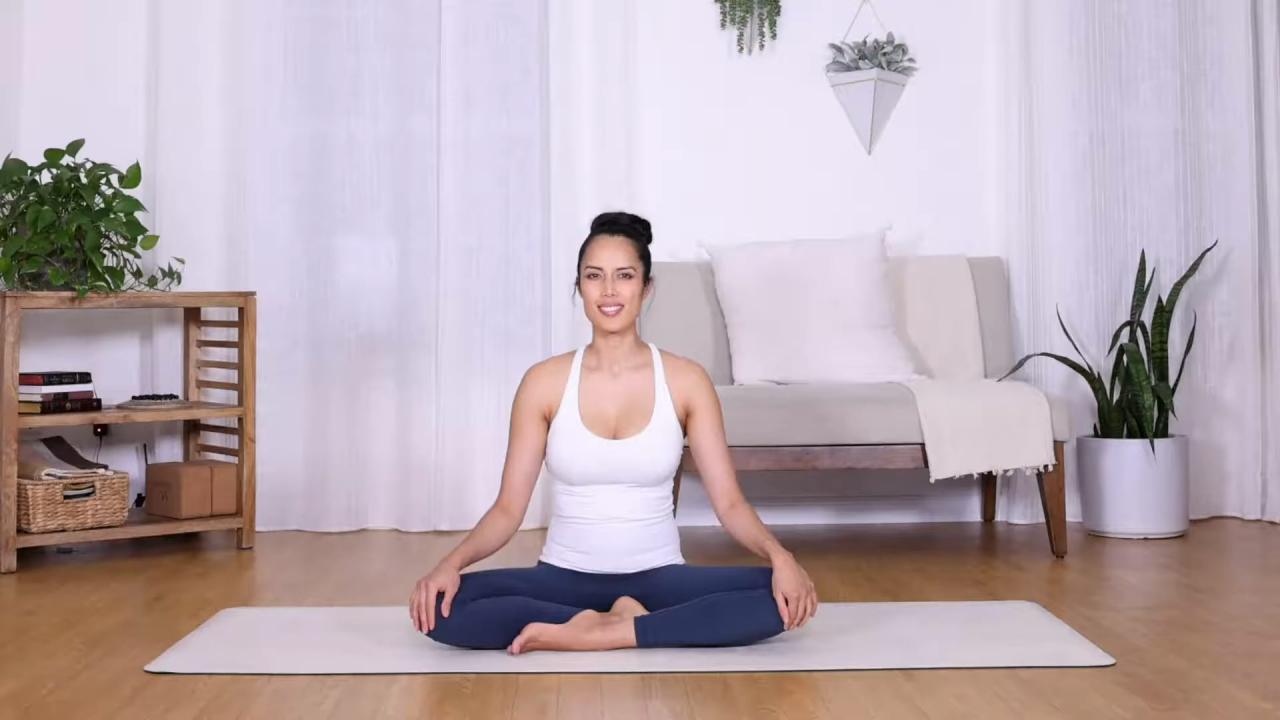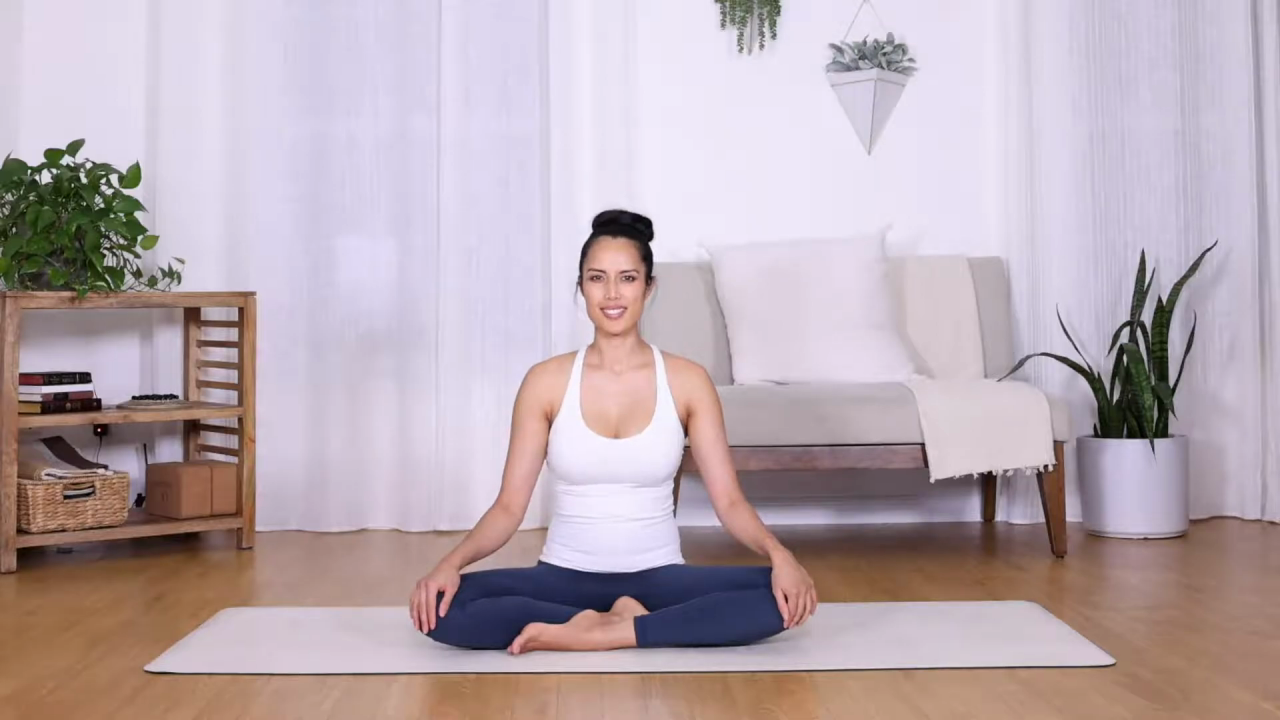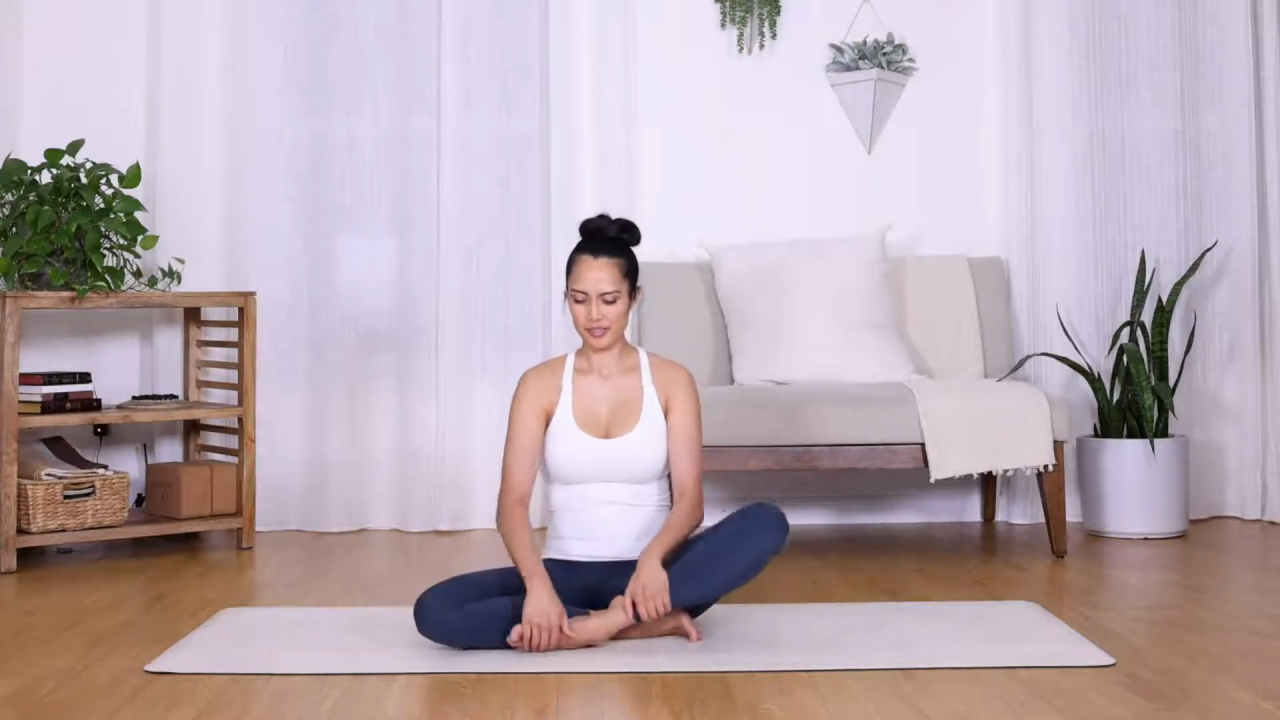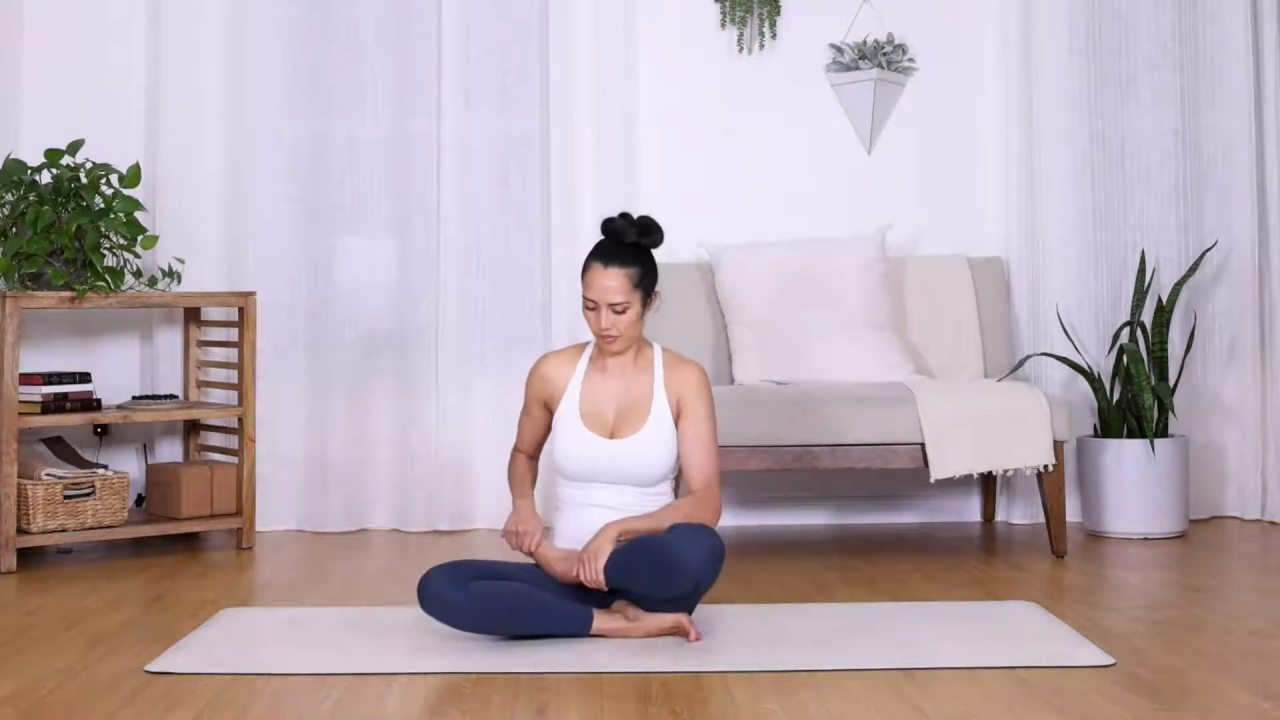
dt=1s
person 1, frame 1
left shoulder: (686, 380)
right shoulder: (544, 382)
left elbow: (728, 501)
right elbow: (508, 508)
left wrist: (780, 556)
right wrist: (451, 563)
left hip: (658, 577)
right hip: (565, 577)
left knee: (783, 597)
right knee: (441, 608)
left ankle: (591, 631)
right ankle: (627, 621)
person 1, frame 2
left shoulder: (688, 381)
right shoulder: (546, 381)
left elbow: (729, 500)
right elbow: (509, 505)
left wrist: (780, 555)
right wrist: (451, 563)
left hip: (657, 576)
right hip: (566, 576)
left knee: (780, 597)
right knee: (441, 610)
left ankle: (596, 632)
right ankle: (637, 623)
person 1, frame 3
left shoulder: (672, 381)
right shoulder: (540, 384)
left elbow: (689, 499)
right elbow: (512, 500)
left wrist: (653, 559)
right wrist: (538, 584)
left hip: (651, 571)
right hip: (567, 574)
left knee: (767, 523)
right knee: (434, 611)
left ankle: (607, 621)
right ankle: (638, 621)
person 1, frame 4
left shoulder: (684, 379)
right shoulder: (553, 372)
left elbow: (705, 504)
right elbow: (523, 454)
left wrist: (617, 530)
right wrist: (523, 504)
left hip: (650, 578)
right hip: (566, 572)
left knee: (697, 548)
right knee: (438, 589)
left ankle: (567, 559)
right ankle: (616, 623)
